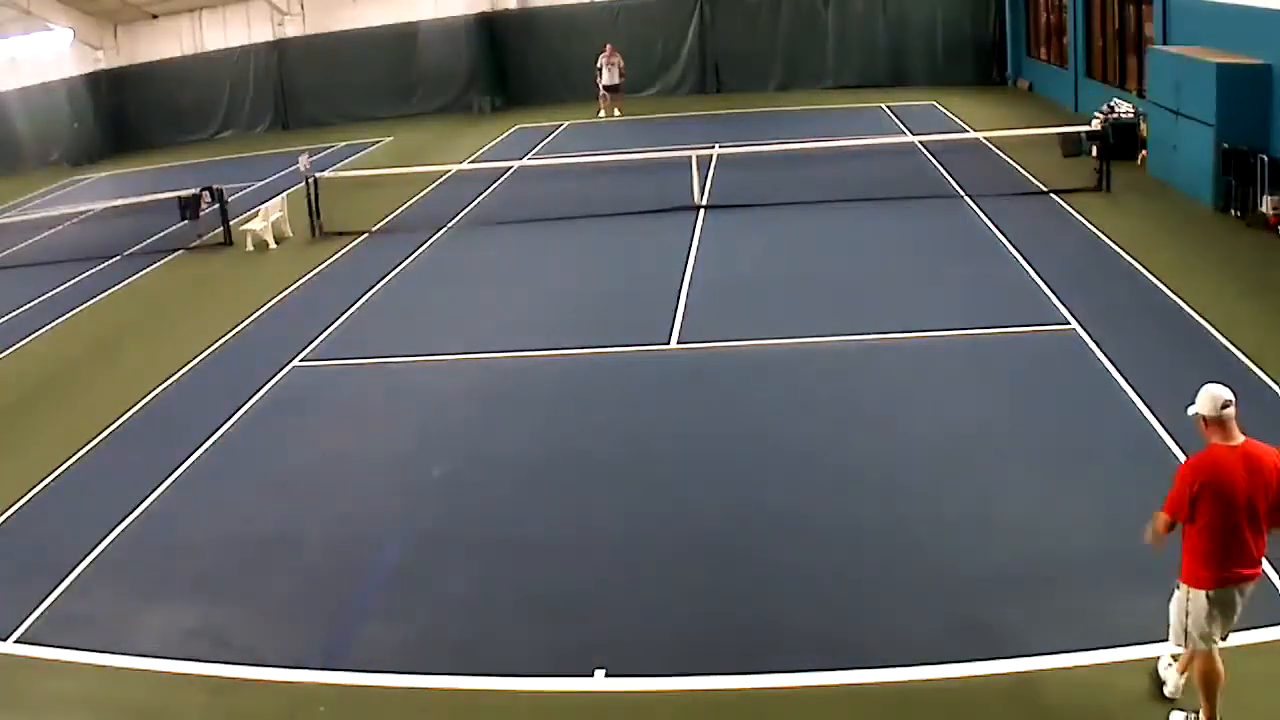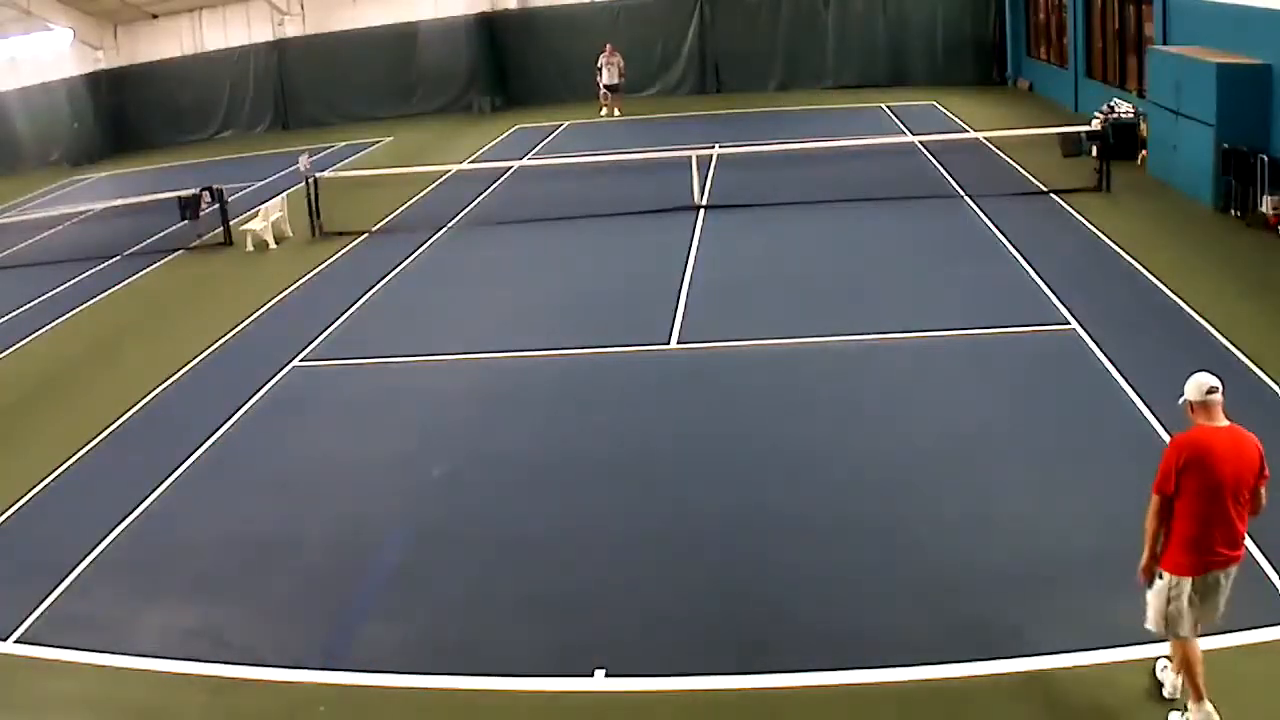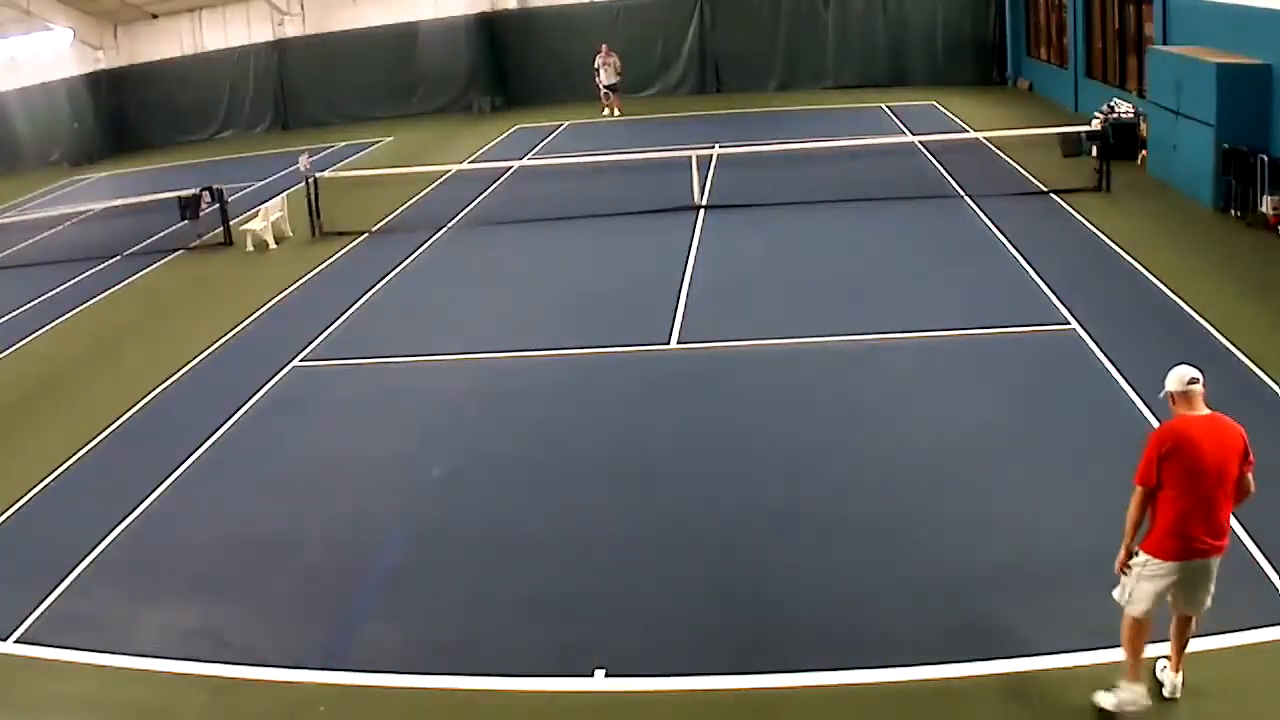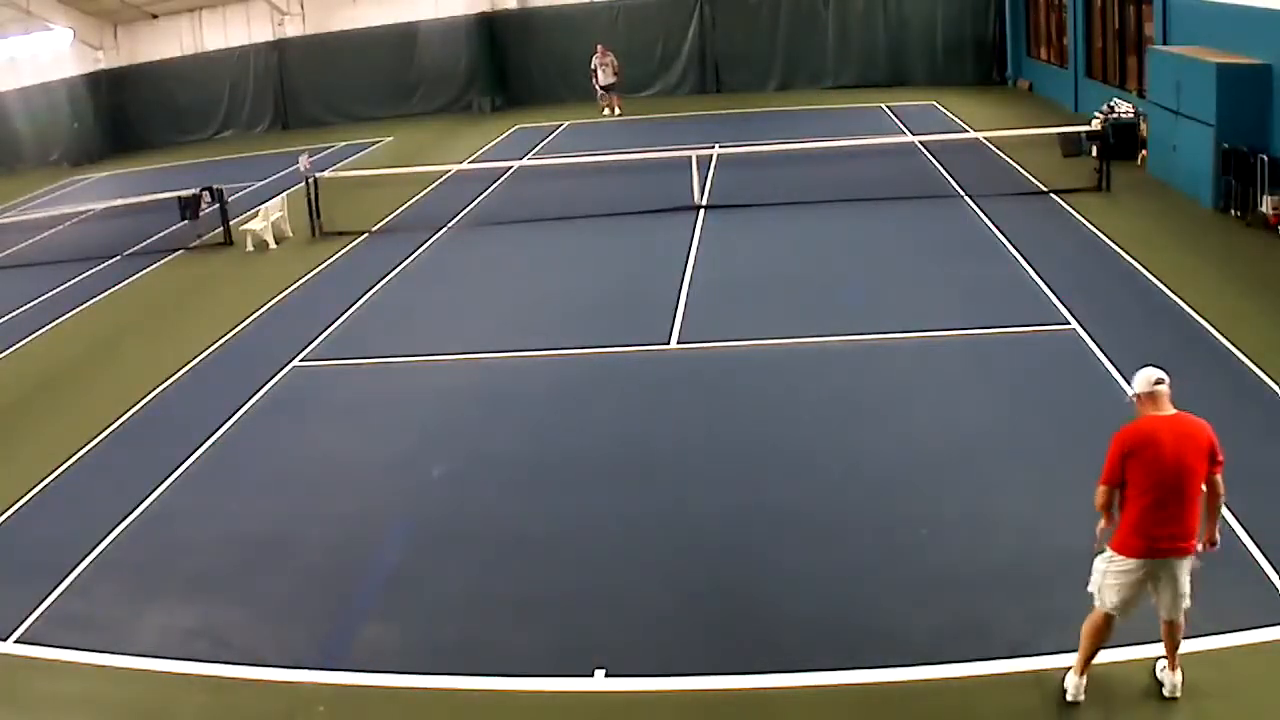
dt=0.3s
person 1, frame 1
left shoulder: (1197, 468)
left elbow: (1167, 523)
left wrist: (1155, 533)
left hip: (1205, 577)
right hip: (1247, 572)
left knee: (1204, 647)
right knee: (1205, 634)
right ankle: (1177, 673)
person 1, frame 2
left shoulder: (1182, 446)
right shoulder: (1251, 444)
left elbow: (1158, 508)
right elbow: (1258, 504)
left wrist: (1149, 555)
left hip: (1185, 560)
right hip: (1228, 558)
left knee: (1177, 631)
right knee: (1193, 623)
right ankle: (1173, 675)
person 1, frame 3
left shoulder: (1165, 436)
right shoulder: (1234, 431)
left elbow: (1141, 498)
right elbow: (1246, 489)
left wrist: (1126, 545)
left hip: (1166, 548)
right hip: (1212, 547)
left knee: (1135, 610)
right knee: (1187, 613)
left ankle: (1132, 688)
right ankle: (1173, 674)
person 1, frame 4
left shoulder: (1127, 437)
right shoulder: (1202, 431)
left elbow: (1103, 500)
right elbow: (1216, 490)
left wrist: (1107, 521)
right wrist: (1211, 528)
left hip: (1130, 548)
right hip: (1179, 547)
left knee: (1103, 611)
right knee: (1173, 614)
left ankle: (1077, 679)
right ankle: (1172, 673)
